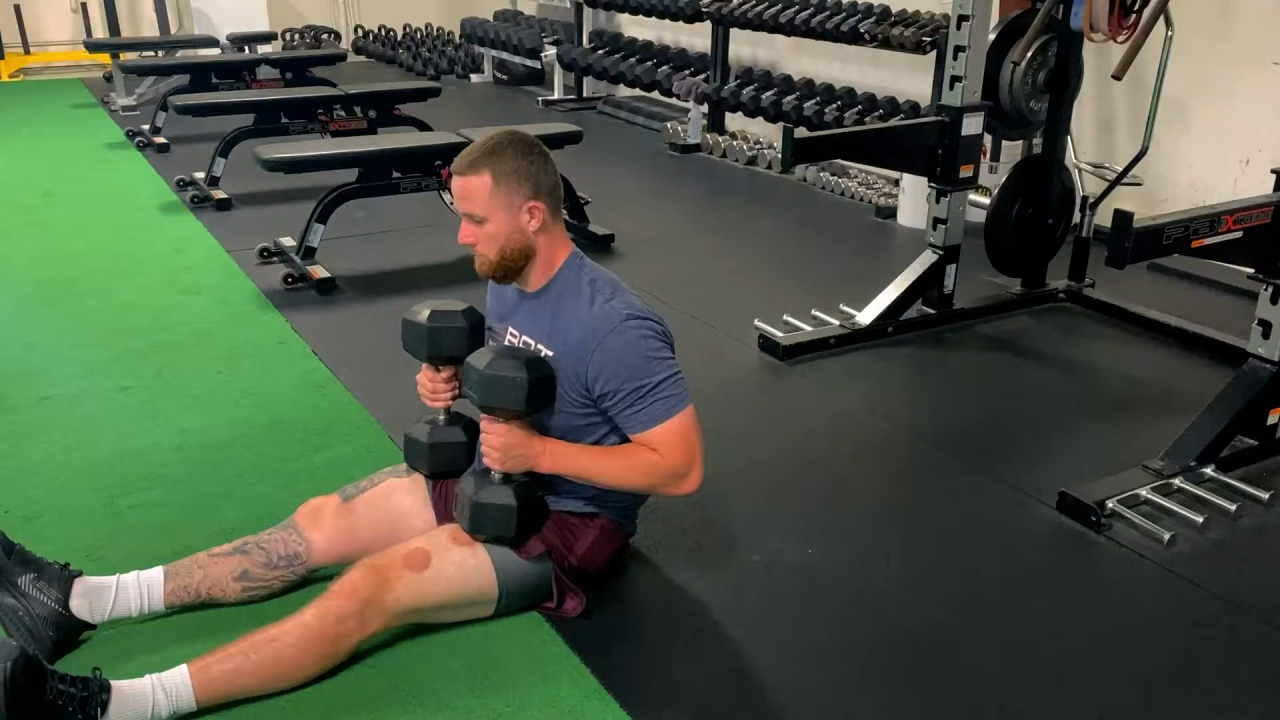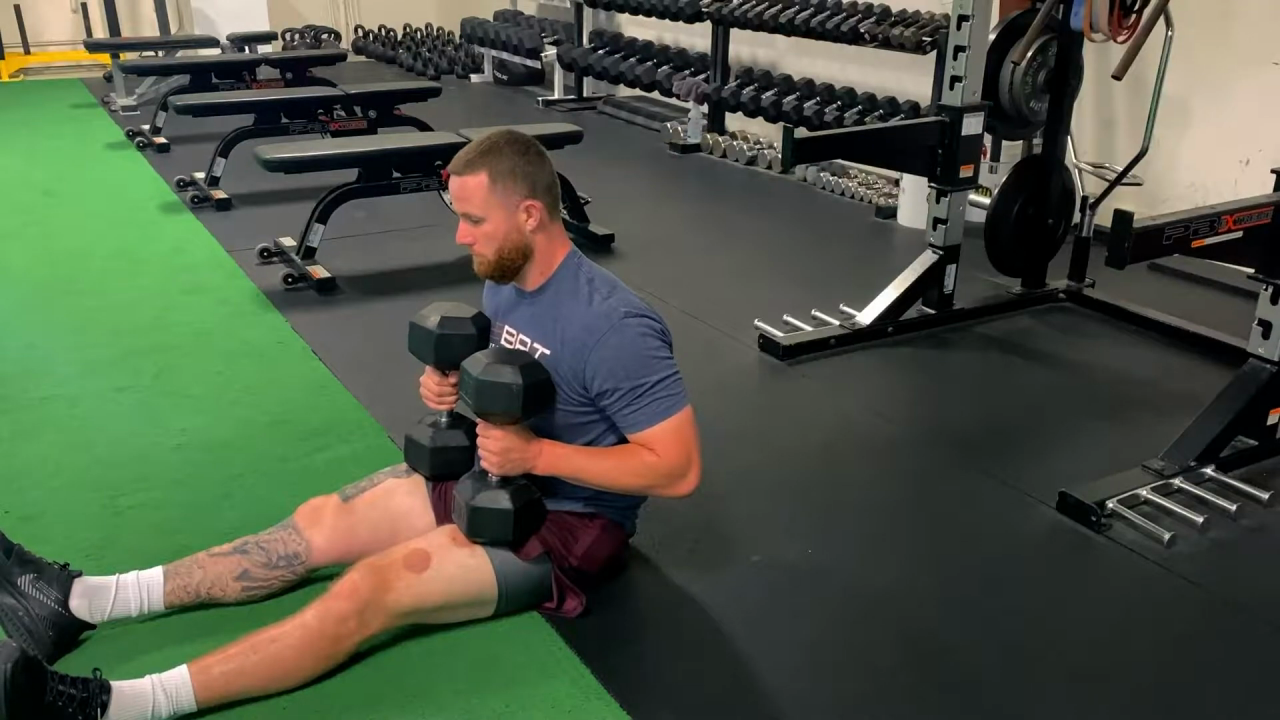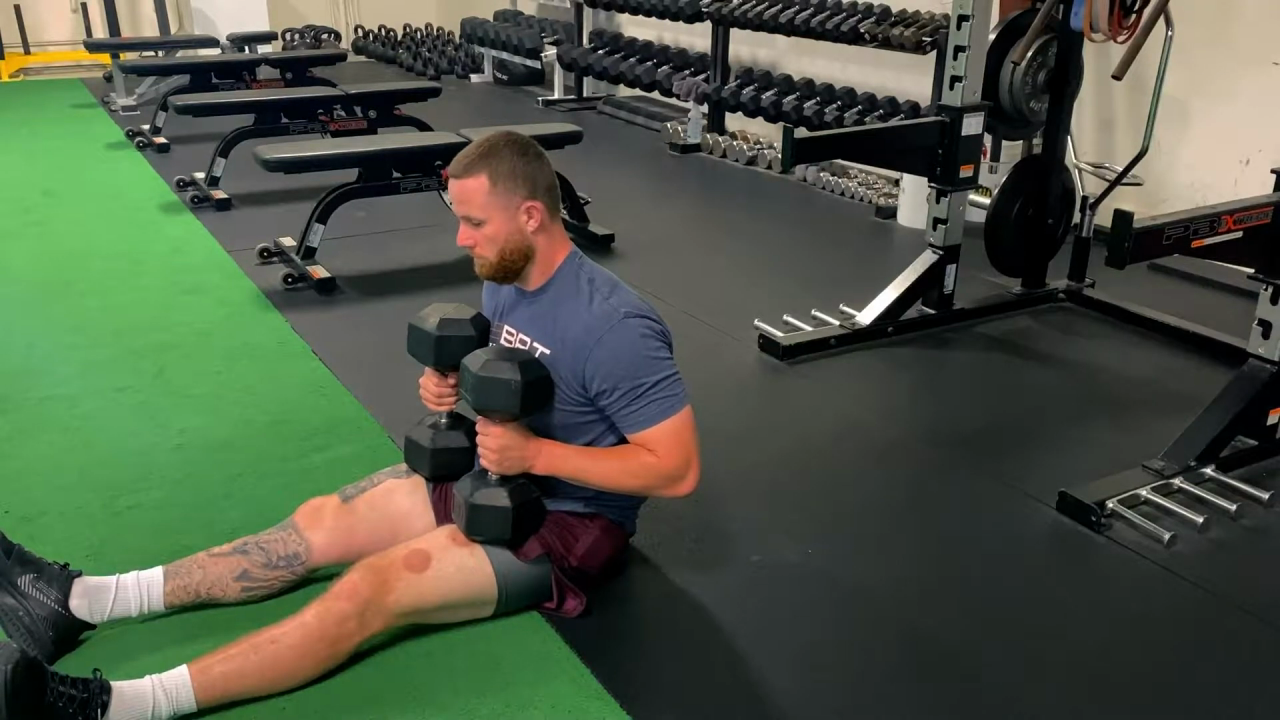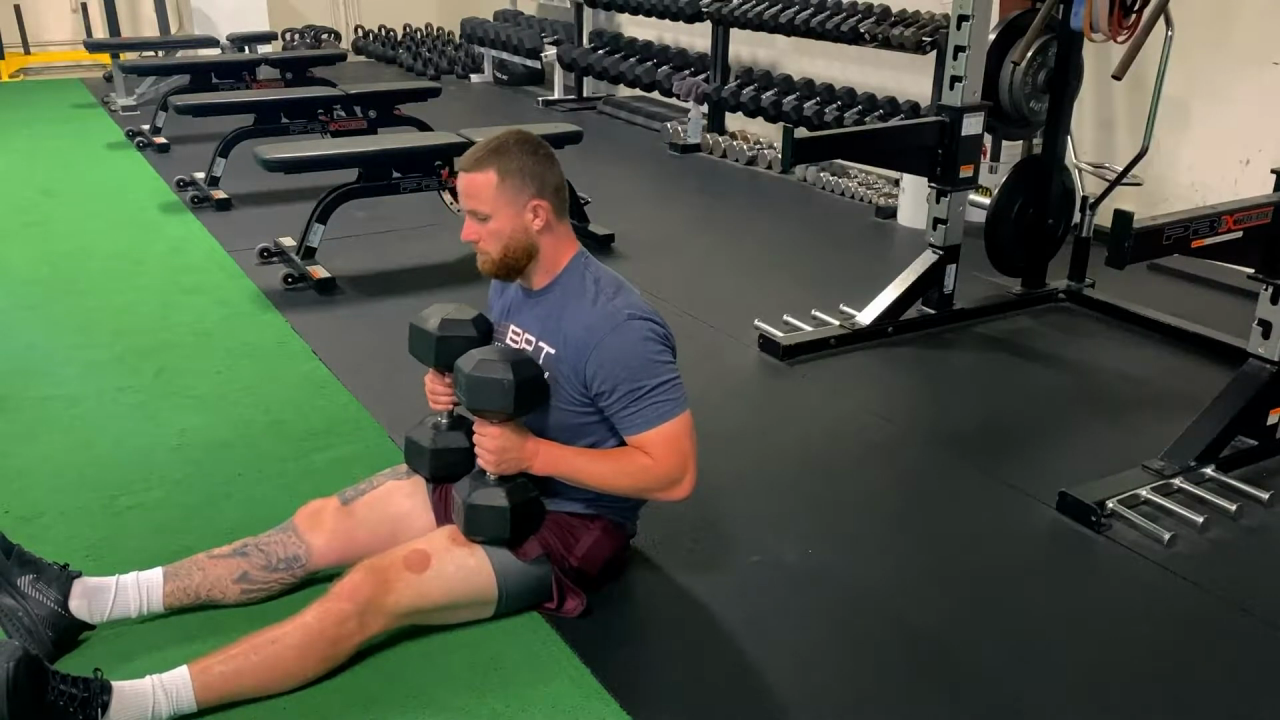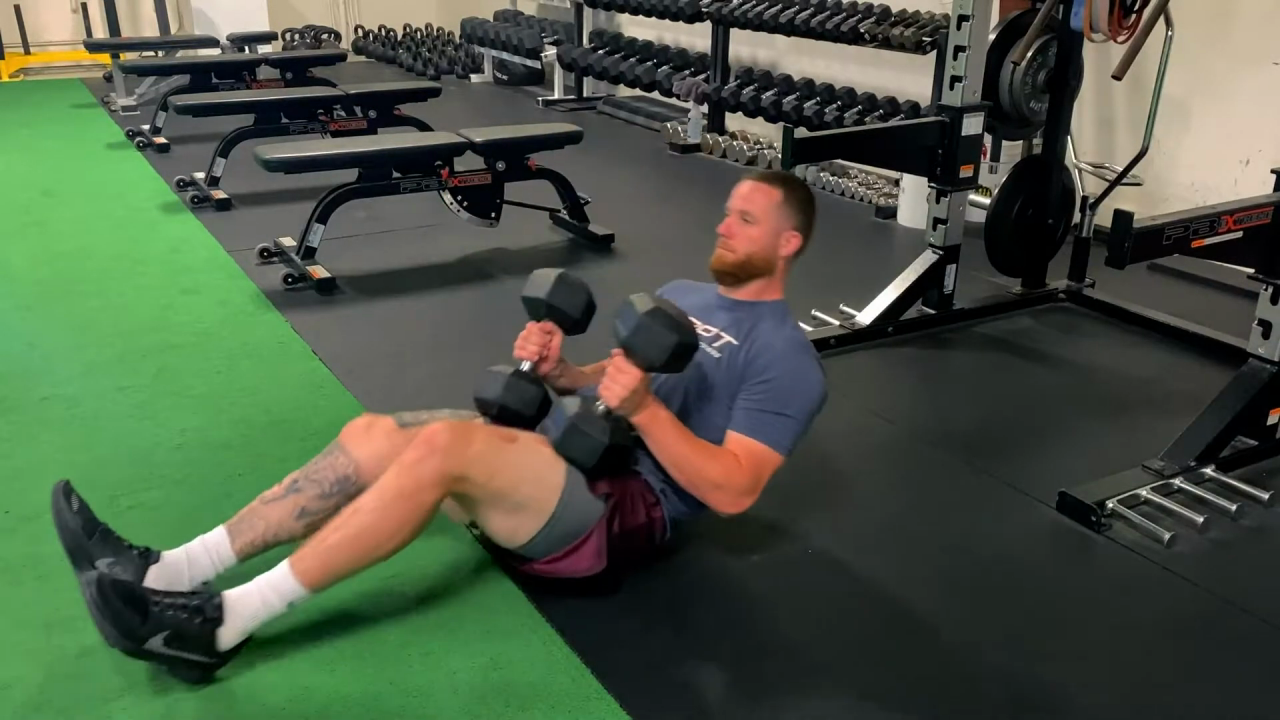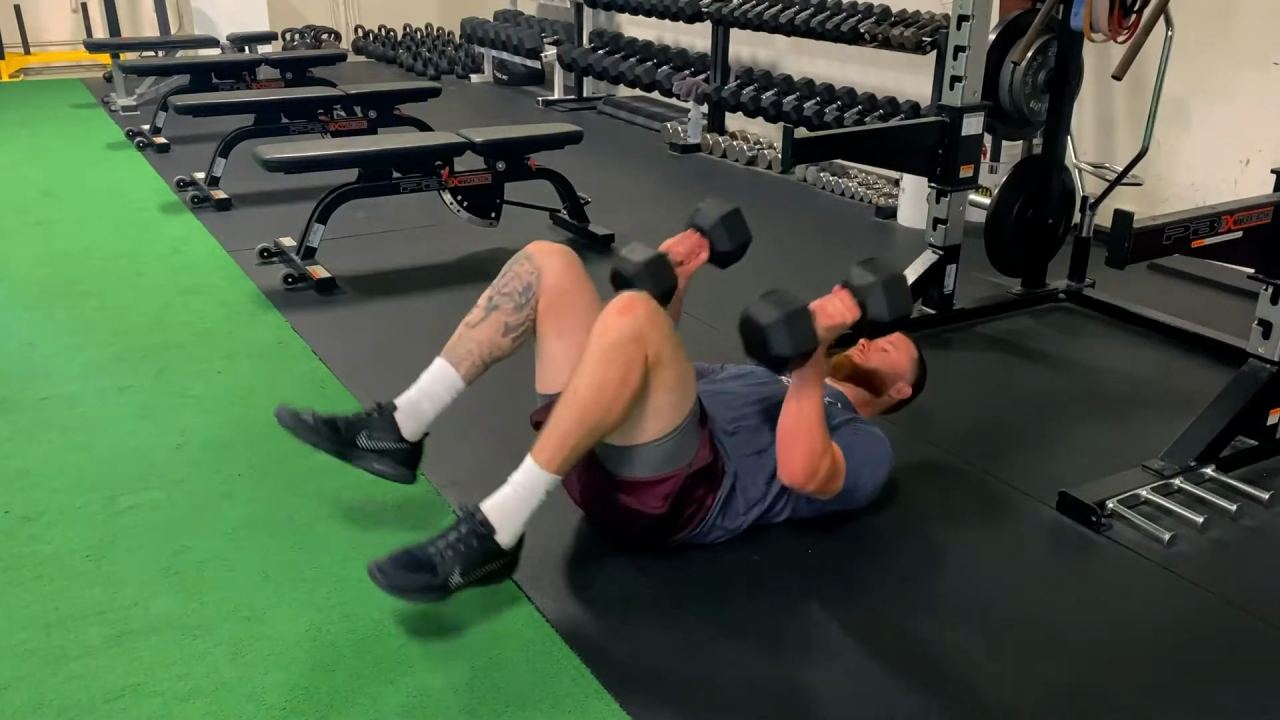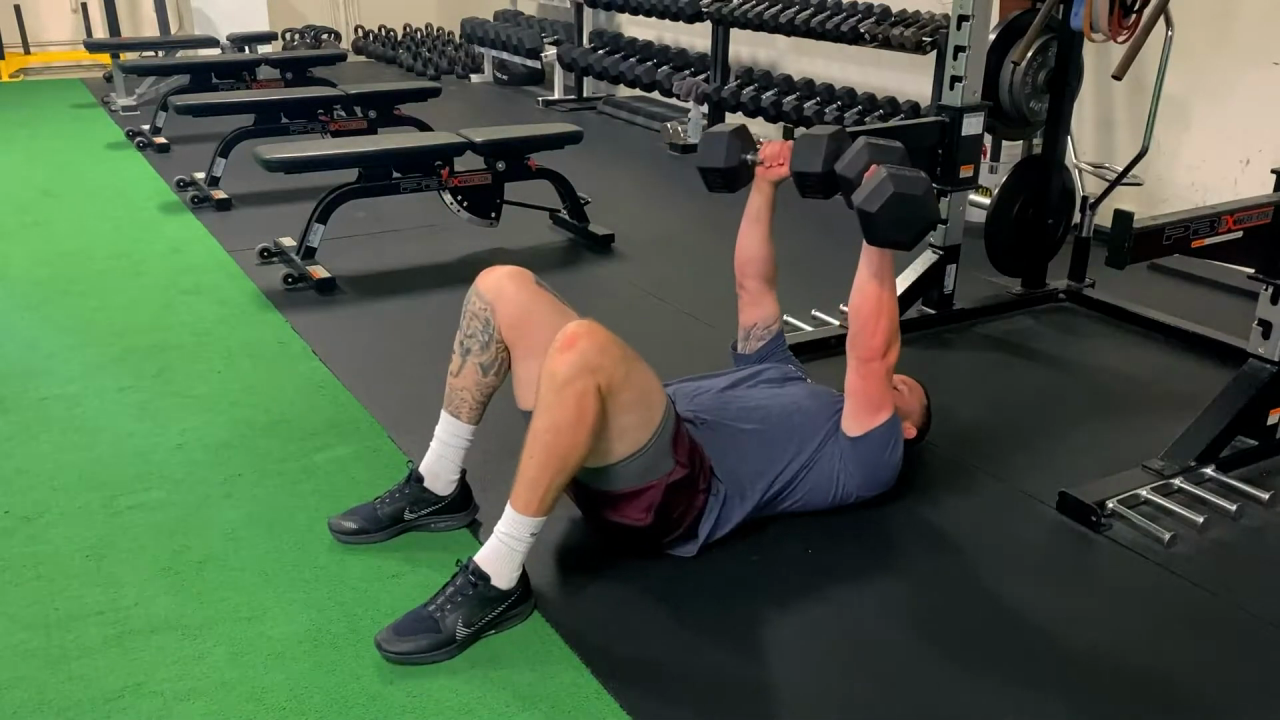
dt=0.7s
person 1, frame 1
left shoulder: (612, 328)
right shoulder: (508, 276)
left elbow: (681, 467)
left wrist: (538, 451)
right wrist: (453, 381)
left hip: (564, 521)
right hip: (489, 474)
left knee: (371, 588)
right knee: (319, 523)
right ankle: (84, 599)
person 1, frame 2
left shoulder: (612, 326)
right shoulder: (506, 276)
left elbow: (678, 469)
left wrist: (538, 453)
right wrist: (453, 384)
left hip: (564, 521)
right hip: (490, 474)
left knee: (371, 588)
right knee: (321, 523)
right ankle: (84, 600)
person 1, frame 3
left shoulder: (612, 327)
right shoulder: (506, 277)
left elbow: (676, 469)
left wrist: (535, 453)
right wrist: (452, 387)
left hip: (565, 522)
right hip: (489, 475)
left knee: (373, 587)
right knee: (320, 523)
right ankle: (84, 599)
person 1, frame 4
left shoulder: (617, 330)
right shoulder: (512, 277)
left elbow: (673, 474)
left wrist: (535, 453)
right wrist: (459, 386)
left hip: (568, 522)
right hip: (494, 475)
left knee: (371, 591)
right knee: (321, 525)
right ankle: (84, 601)
person 1, frame 5
left shoulder: (787, 362)
right shoulder: (682, 296)
left elbow: (731, 490)
left wrist: (643, 408)
right wrist: (556, 368)
left hip: (620, 507)
right hip: (558, 449)
left knee: (441, 443)
right knee: (366, 438)
left ankle: (223, 621)
right ankle: (169, 574)
person 1, frame 6
left shoulder: (865, 445)
right shoulder: (769, 375)
left elbow: (799, 473)
right elbow: (664, 380)
left wrist: (812, 358)
right wrist: (673, 277)
left hip: (672, 491)
right hip: (602, 458)
left knee: (630, 314)
right knee: (548, 261)
left ankle: (493, 532)
right ankle: (397, 429)
person 1, frame 7
left shoulder: (865, 457)
right shoulder: (787, 380)
left elbow: (871, 351)
right elbow: (753, 285)
right wrist: (762, 186)
left hip: (670, 485)
right hip: (607, 446)
left knee: (582, 345)
right knee: (503, 288)
left ankle: (496, 581)
right ankle: (438, 488)
